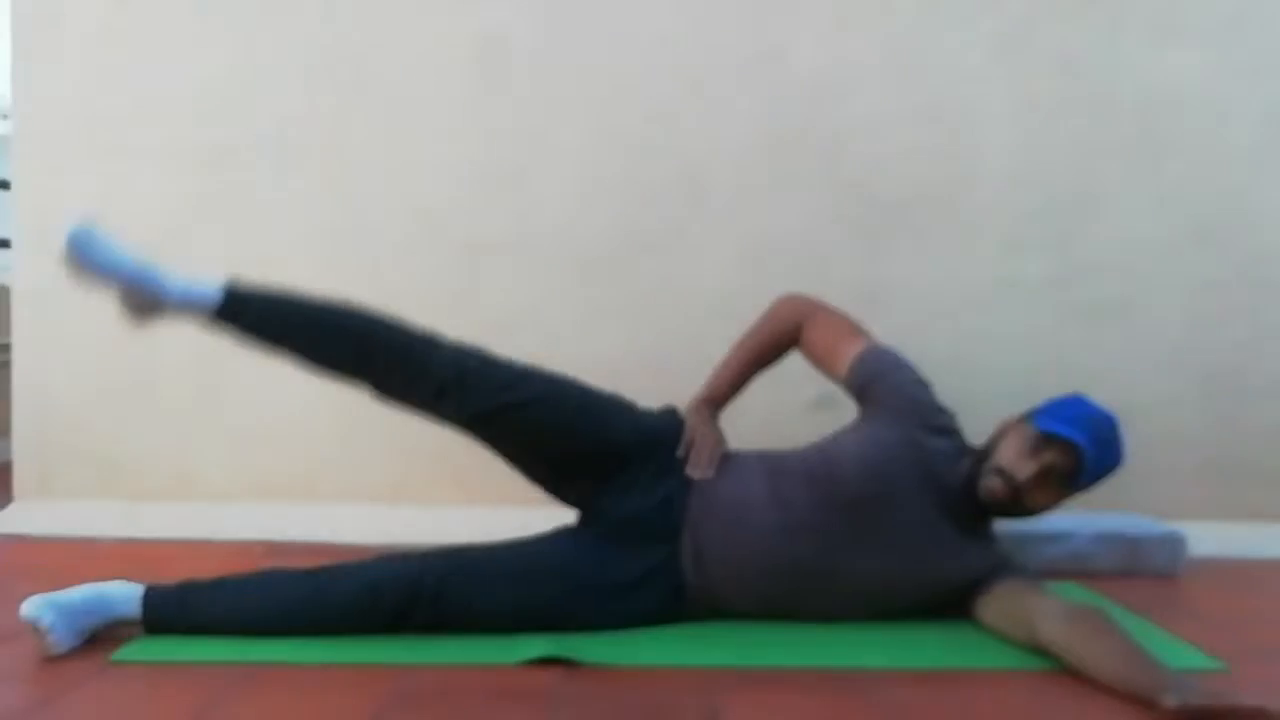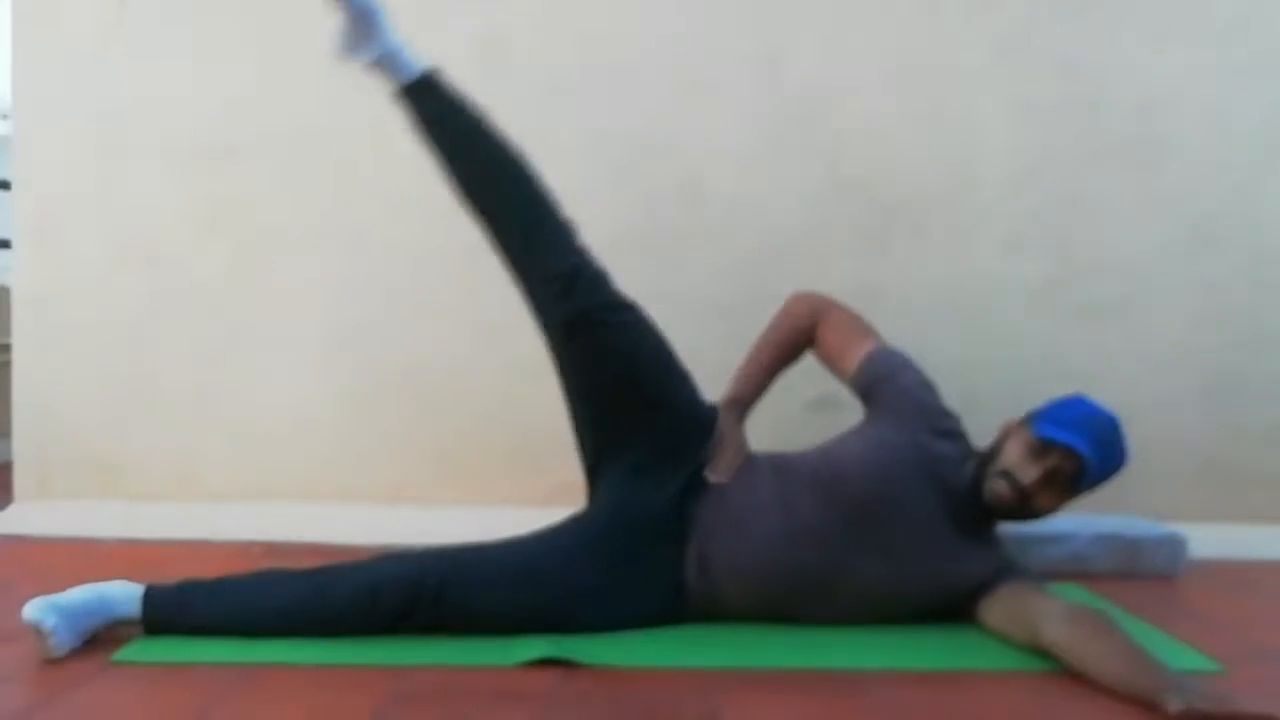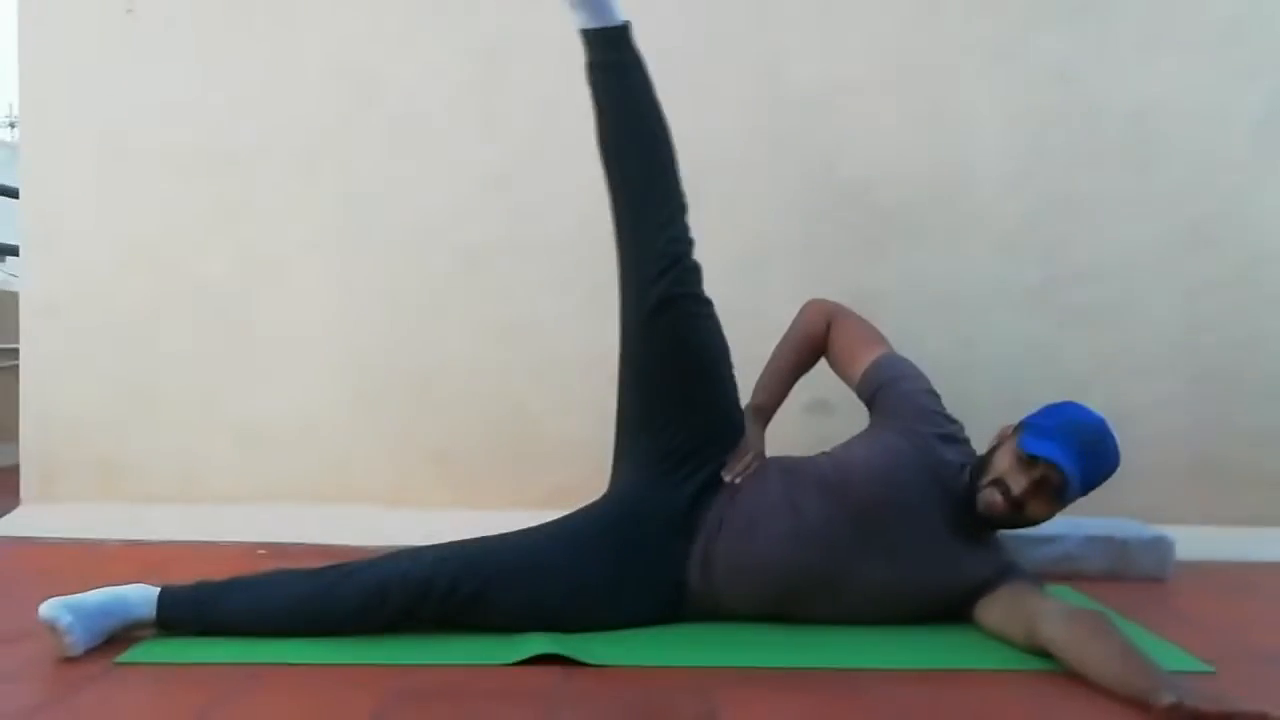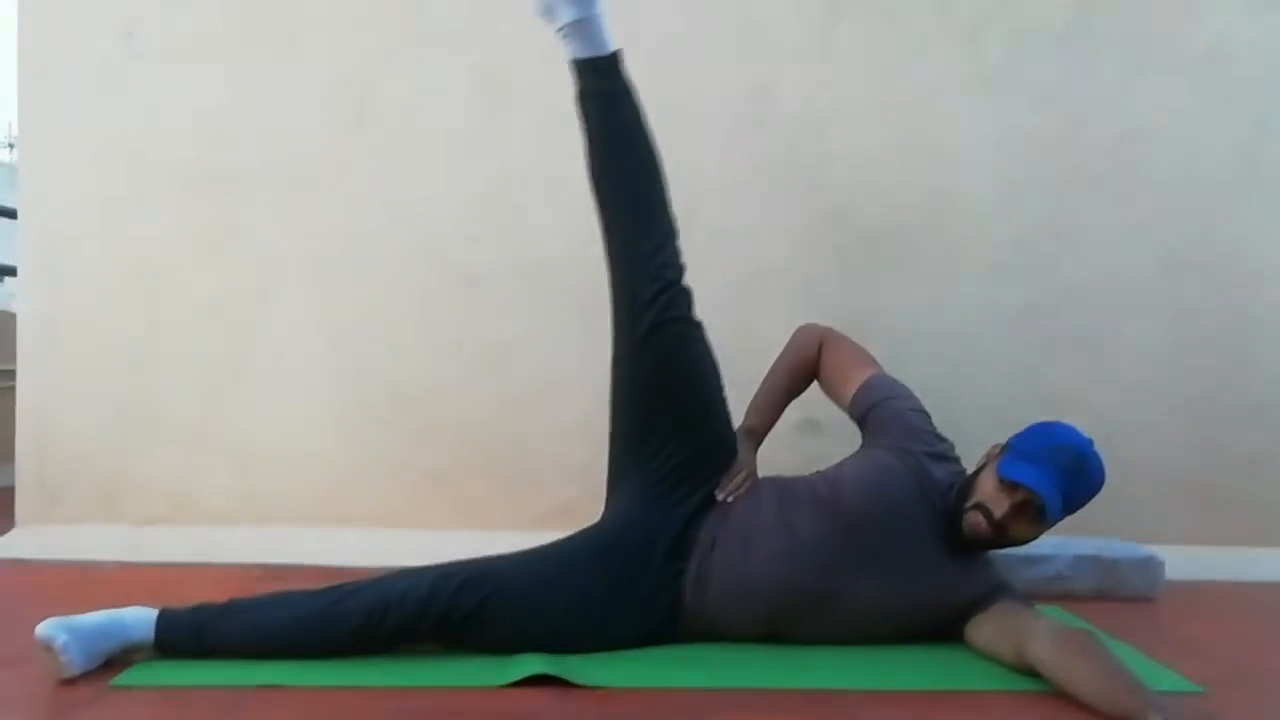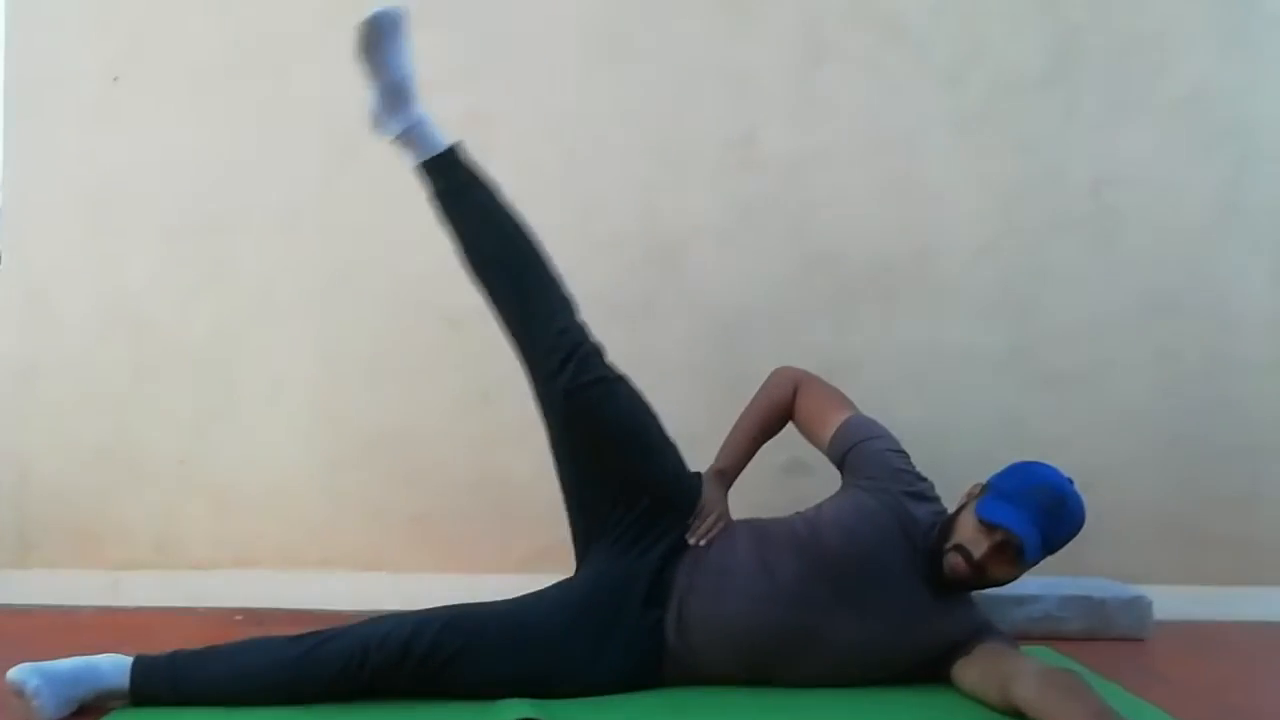
dt=0.2s
person 1, frame 1
left shoulder: (969, 566)
right shoulder: (920, 418)
right elbow: (800, 310)
right wrist: (709, 404)
left hip: (649, 579)
right hip: (652, 468)
left knee: (412, 593)
right knee: (450, 379)
left ankle: (128, 601)
right ankle: (189, 292)
person 1, frame 2
left shoulder: (975, 568)
right shoulder: (930, 425)
right elbow: (813, 309)
right wrist: (733, 410)
left hip: (654, 581)
right hip: (671, 468)
left knee: (417, 591)
right knee: (576, 283)
left ankle: (133, 603)
person 1, frame 3
left shoulder: (978, 572)
right shoulder: (930, 434)
right elbow: (827, 314)
right wrist: (756, 419)
left hip: (655, 581)
right hip: (686, 482)
left knee: (429, 587)
right knee: (665, 275)
left ankle: (147, 606)
person 1, frame 4
left shoulder: (970, 586)
right shoulder: (924, 454)
right elbow: (816, 338)
right wrist: (746, 444)
left hip: (650, 602)
right hip: (679, 500)
left knee: (430, 607)
right knee: (657, 304)
left ankle: (143, 628)
person 1, frame 5
left shoulder: (952, 629)
right shoulder: (900, 494)
right elbow: (795, 382)
right wrist: (717, 482)
right hip: (652, 544)
right knee: (579, 369)
right ankle: (421, 131)
